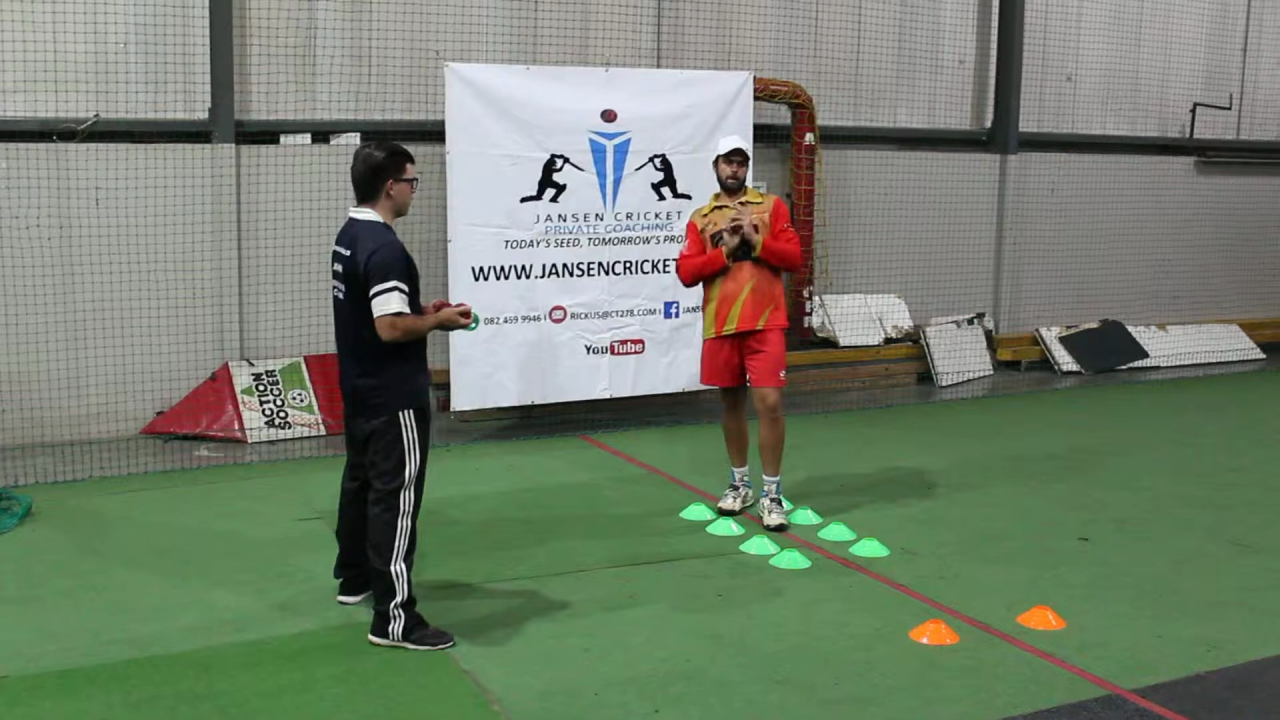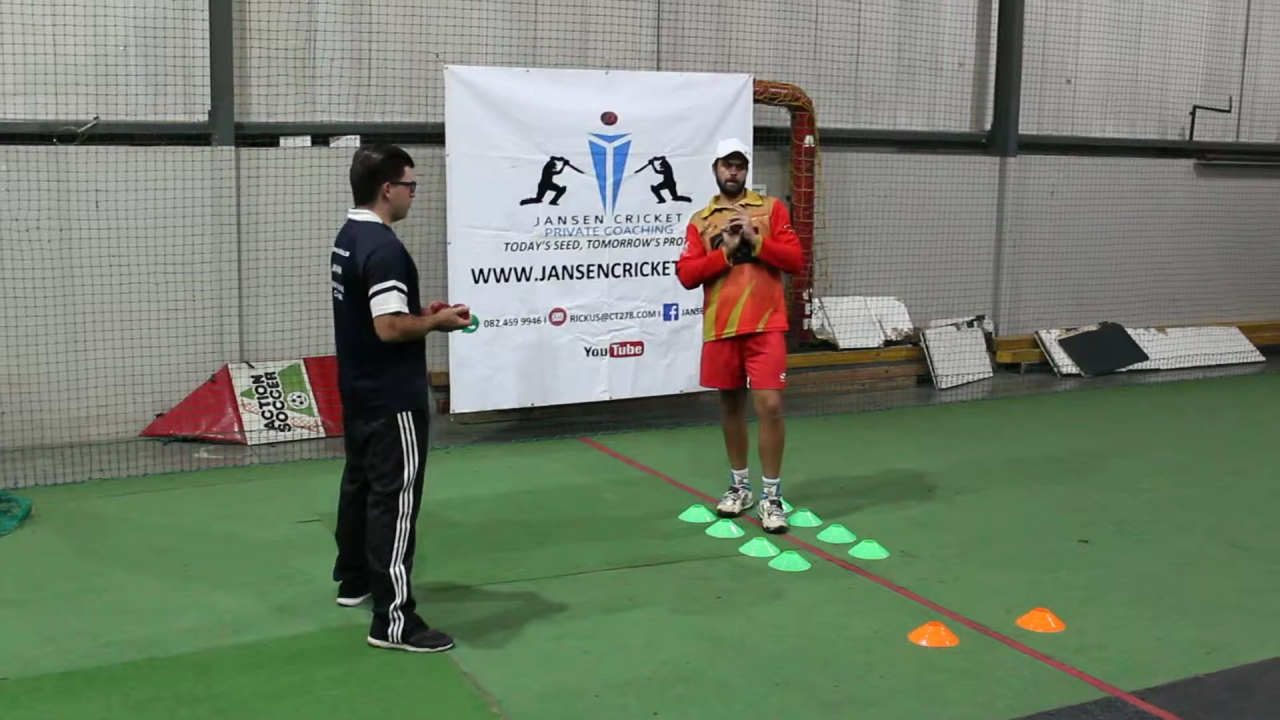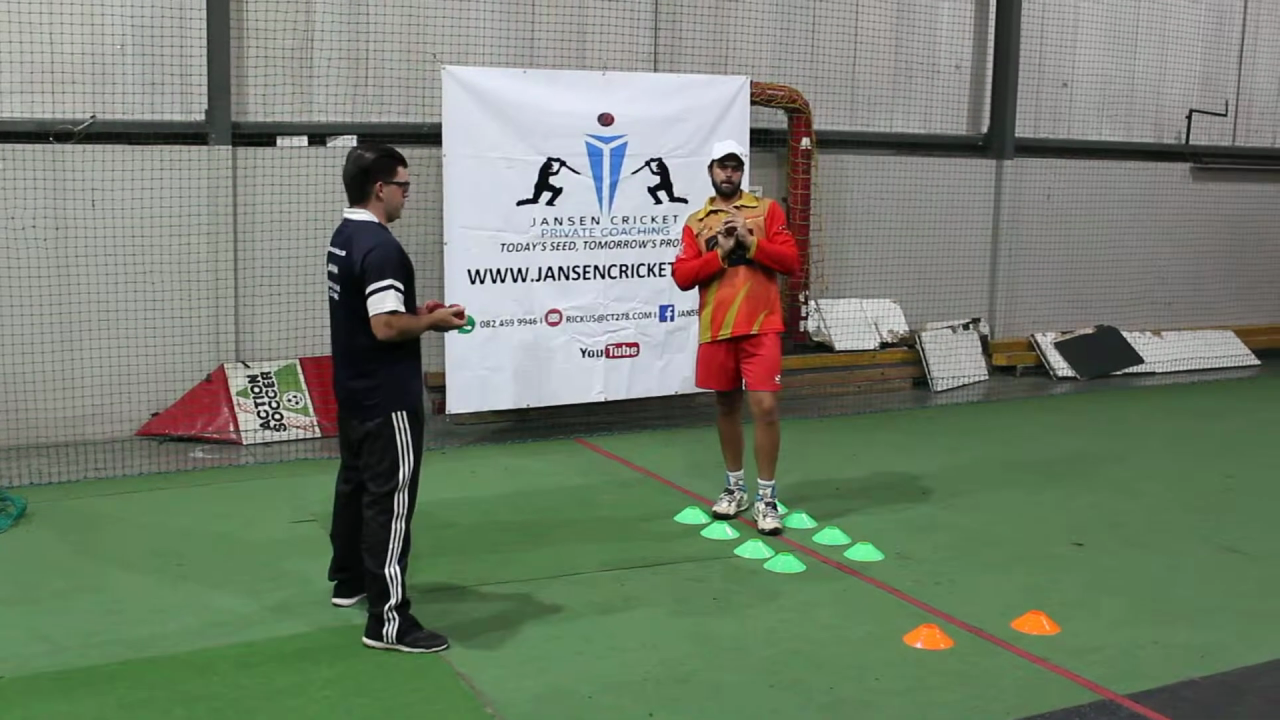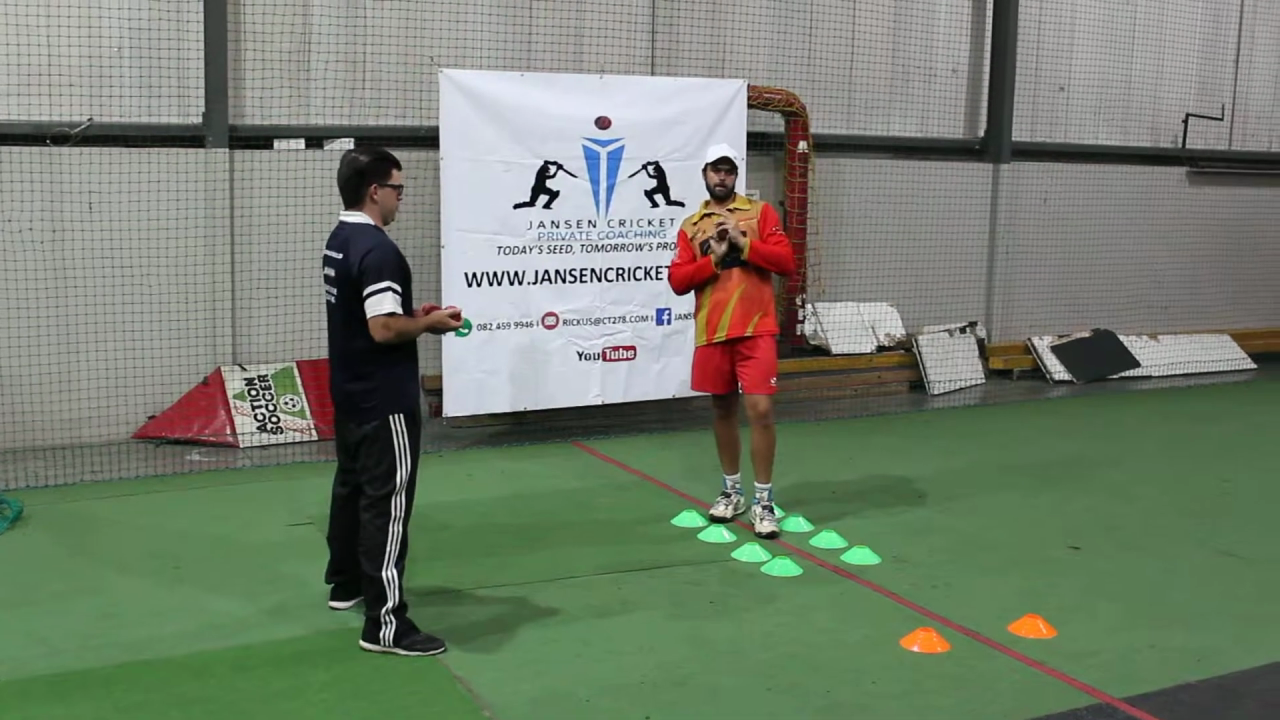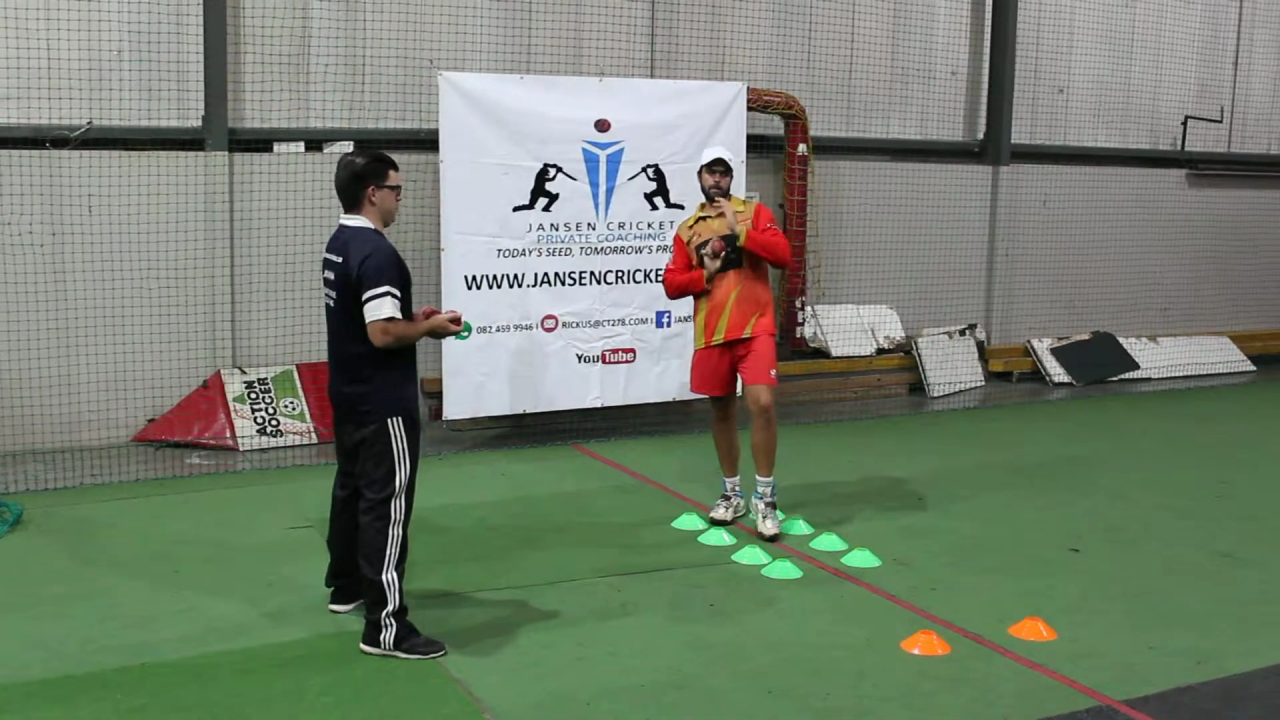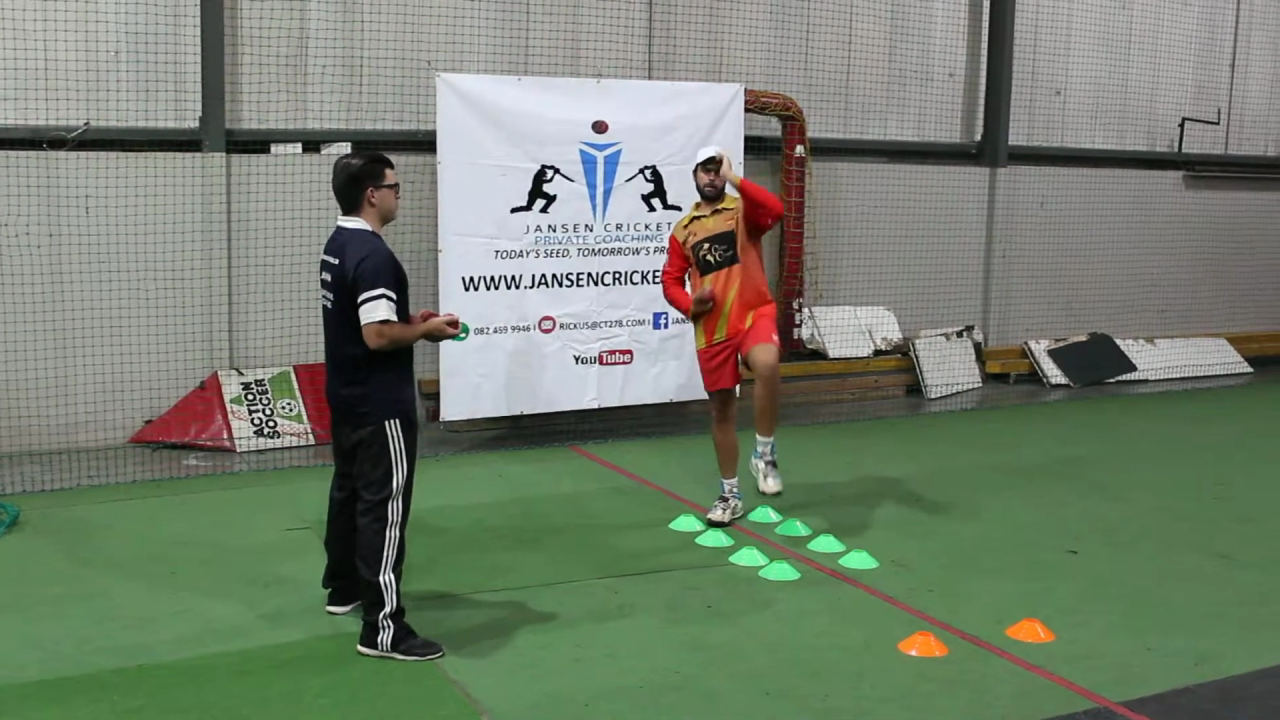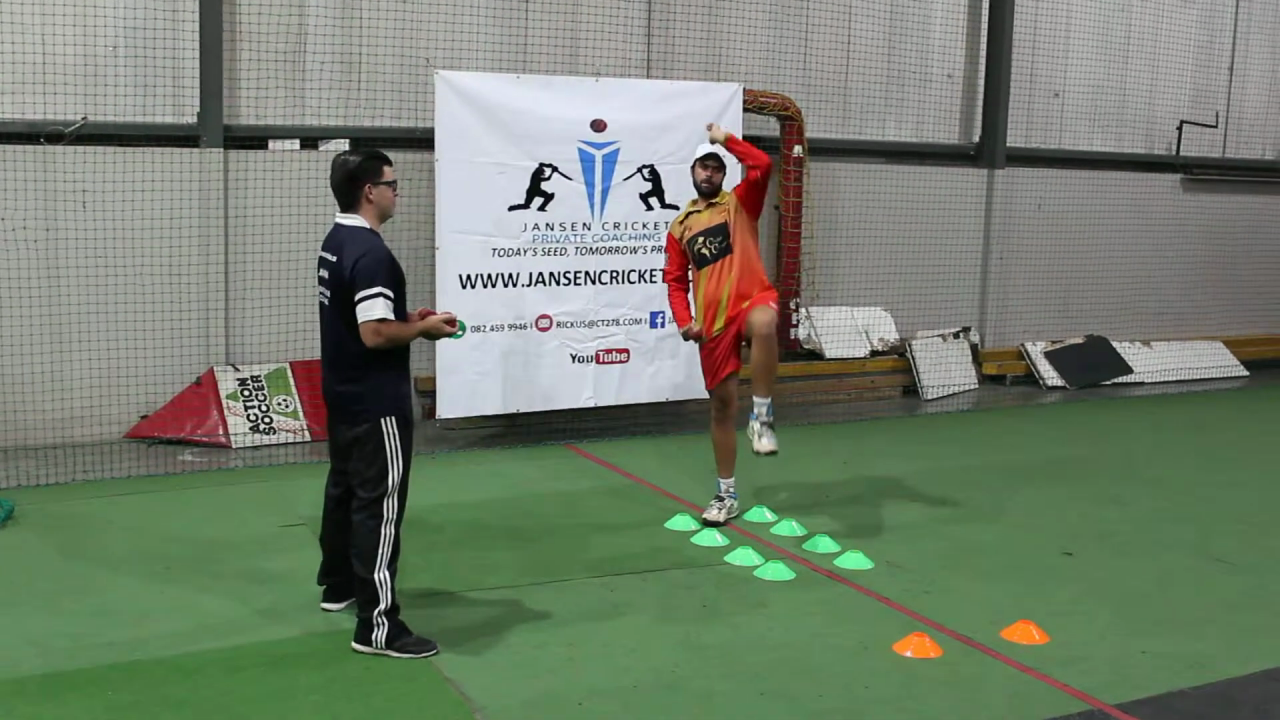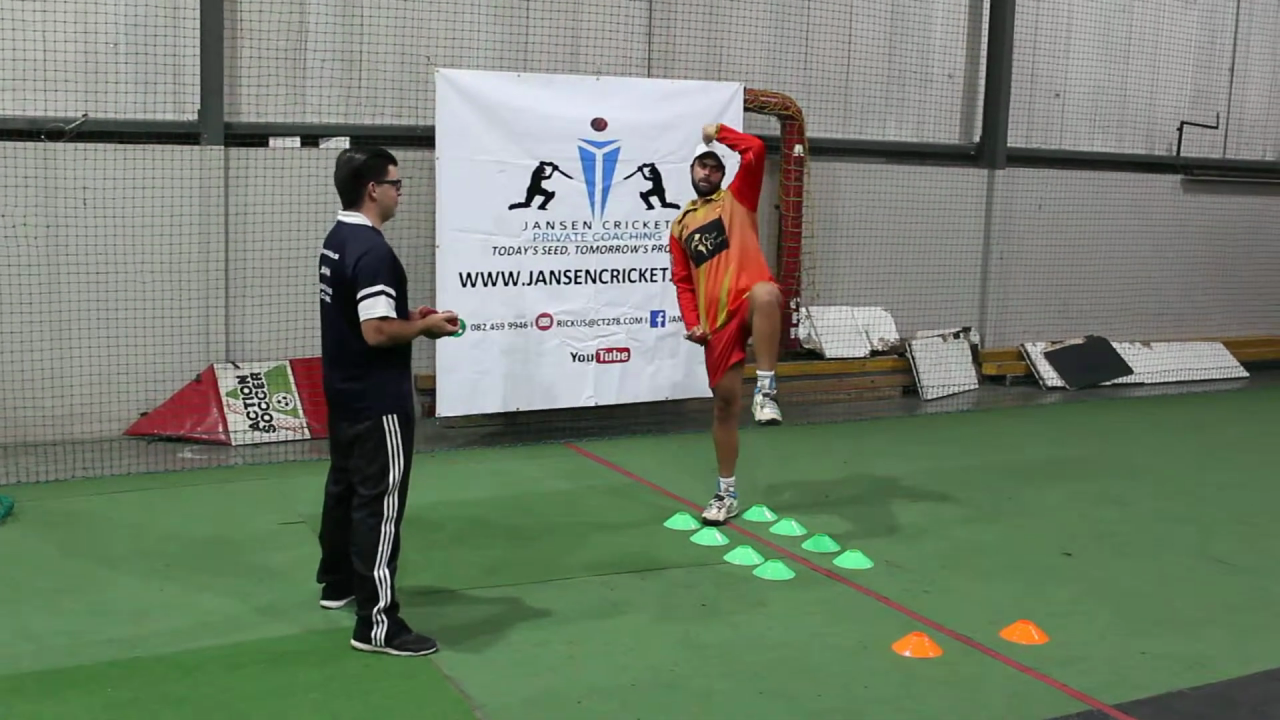
dt=0.3s
person 1, frame 1
left shoulder: (349, 235)
right shoulder: (384, 248)
right elbow: (391, 328)
left wrist: (420, 311)
right wrist: (438, 320)
left hip: (360, 389)
right hip: (393, 397)
left knee: (362, 482)
right knee: (395, 498)
left ankle: (354, 578)
right ankle: (394, 618)
person 1, frame 2
left shoulder: (348, 237)
right shoulder: (384, 248)
right elbow: (389, 328)
left wrist: (419, 312)
right wrist: (438, 322)
left hip: (359, 390)
right hip: (391, 399)
left knee: (360, 483)
right knee: (394, 500)
left ankle: (354, 580)
right ankle: (393, 619)
person 1, frame 3
left shoulder: (344, 237)
right shoulder: (380, 247)
right elbow: (386, 326)
left wrist: (416, 311)
right wrist: (432, 320)
left hip: (354, 389)
right hip: (387, 398)
left knee: (355, 483)
right knee: (389, 500)
left ankle: (349, 580)
right ankle: (387, 619)
person 1, frame 4
left shoulder: (339, 241)
right shoulder: (377, 249)
right elbow: (385, 329)
left wrist: (412, 313)
right wrist: (430, 322)
left hip: (351, 392)
right hip: (384, 400)
left knee: (352, 486)
right knee: (387, 503)
left ankle: (346, 583)
right ankle: (385, 623)
person 1, frame 5
left shoulder: (339, 243)
right shoulder: (377, 253)
right elbow: (383, 333)
left wrist: (411, 316)
right wrist: (430, 327)
left hip: (350, 395)
right hip: (382, 403)
left knee: (352, 489)
right knee: (387, 506)
left ankle: (346, 586)
right ankle: (385, 626)
person 1, frame 6
left shoulder: (338, 244)
right shoulder: (373, 256)
right elbow: (378, 336)
left wrist: (409, 319)
right wrist: (426, 330)
left hip: (347, 397)
right hip: (380, 405)
left knee: (349, 491)
right knee: (384, 508)
left ankle: (344, 588)
right ankle: (382, 627)
person 1, frame 7
left shoulder: (335, 241)
right shoulder: (370, 253)
right elbow: (375, 334)
left wrist: (405, 316)
right wrist: (424, 328)
left hip: (343, 394)
right hip: (375, 403)
left knee: (345, 488)
right knee: (379, 505)
left ankle: (338, 584)
right ankle: (377, 625)
person 1, frame 8
left shoulder: (337, 239)
right shoulder: (373, 251)
right elbow: (377, 332)
left wrist: (408, 316)
right wrist: (425, 326)
left hip: (345, 391)
right hip: (377, 400)
left knee: (345, 486)
right knee: (380, 503)
left ankle: (338, 582)
right ankle: (376, 622)
person 2, frame 1
left shoulder: (771, 206)
right shoulder: (700, 218)
left elbow: (794, 258)
right elbow: (686, 273)
left wrist: (755, 239)
right wrist: (725, 250)
left hip: (765, 324)
right hip: (720, 326)
left knee: (769, 404)
right knee: (732, 403)
left ankle: (771, 494)
right ankle: (739, 484)
person 2, frame 2
left shoulder: (771, 208)
right shoulder: (700, 221)
left elbow: (795, 259)
right elbow: (687, 276)
left wrist: (755, 238)
right wrist: (725, 251)
left hip: (765, 326)
right hip: (720, 329)
left knee: (770, 405)
right knee: (731, 405)
left ankle: (771, 495)
right ankle: (739, 486)
person 2, frame 3
left shoulder: (767, 209)
right shoulder: (696, 222)
left elbow: (790, 261)
right elbow: (682, 277)
left wrist: (750, 240)
right wrist: (721, 252)
left hip: (760, 328)
right hip: (716, 330)
left knee: (765, 407)
right knee: (727, 406)
left ankle: (766, 497)
right ankle: (734, 487)
person 2, frame 4
left shoulder: (761, 212)
right shoulder: (691, 226)
left elbow: (785, 262)
right elbow: (677, 281)
left wrist: (743, 243)
right wrist: (713, 258)
left hip: (755, 330)
right hip: (712, 333)
left knee: (760, 410)
right knee: (723, 409)
left ankle: (763, 500)
right ankle: (731, 491)
person 2, frame 5
left shoulder: (754, 213)
right shoulder: (687, 229)
left elbow: (782, 254)
right elbow: (672, 283)
left wrist: (740, 228)
right wrist: (702, 276)
left hip: (754, 327)
right hip: (711, 334)
left knee: (761, 404)
right knee: (721, 411)
left ankle: (765, 495)
right ankle: (731, 493)
person 2, frame 6
left shoulder: (743, 208)
right shoulder: (682, 229)
left elbow: (775, 210)
right elbow: (670, 281)
left wrist: (735, 180)
right wrist: (690, 304)
left hip: (755, 314)
right hip: (713, 329)
left knee: (767, 368)
right knee: (722, 409)
left ankle: (765, 455)
right ankle: (730, 494)
person 2, frame 7
left shoulder: (741, 203)
right shoulder: (679, 226)
left elbow: (762, 165)
right elbow: (675, 281)
left wrist: (725, 140)
right wrist: (684, 322)
left hip: (752, 305)
right hip: (713, 321)
left knee: (765, 323)
right knee: (721, 404)
left ankle: (761, 414)
right ankle: (726, 494)
person 2, frame 8
left shoulder: (738, 198)
right shoulder: (680, 225)
left elbow: (755, 150)
right elbow: (683, 282)
left wrist: (718, 132)
right wrist: (692, 323)
left hip: (751, 302)
right hip: (717, 318)
left knee: (766, 293)
right knee: (724, 402)
left ankle: (765, 390)
right ankle: (726, 492)
